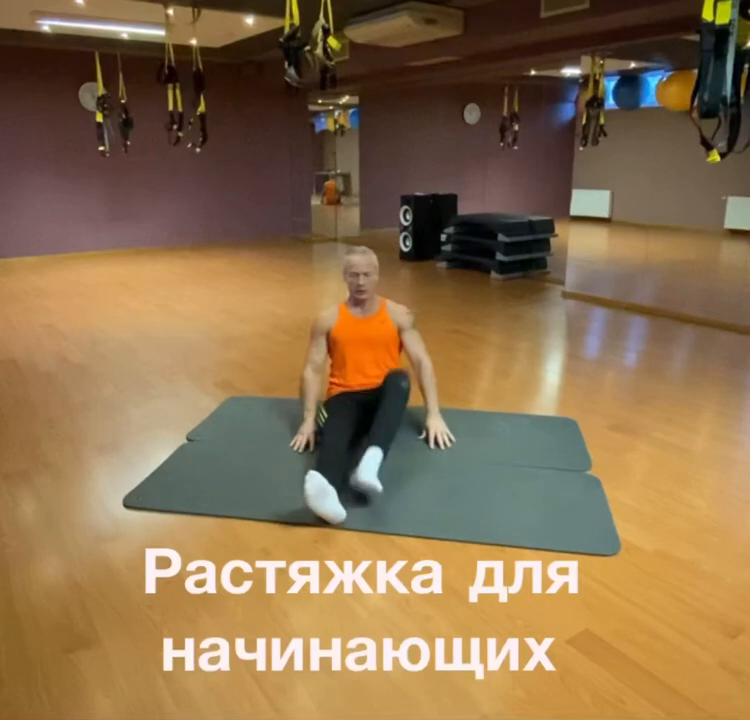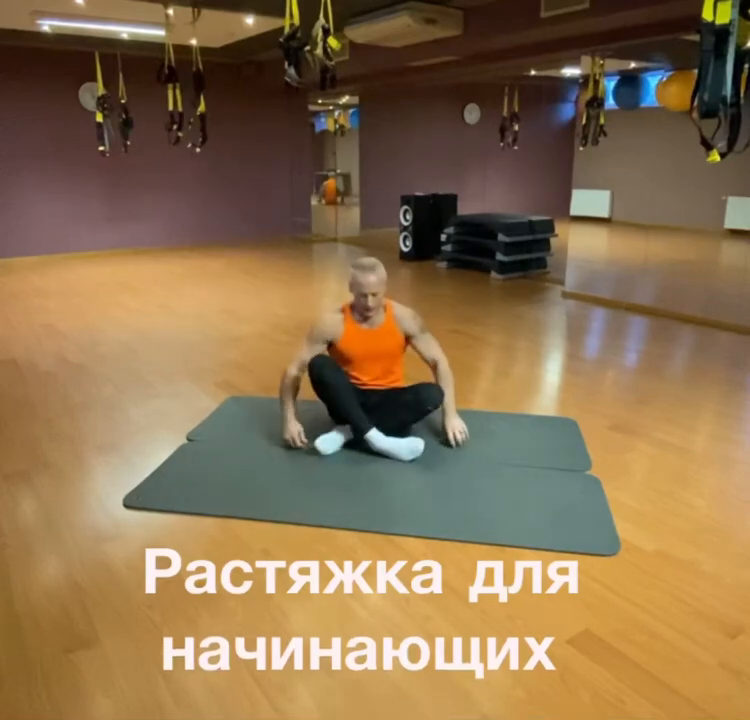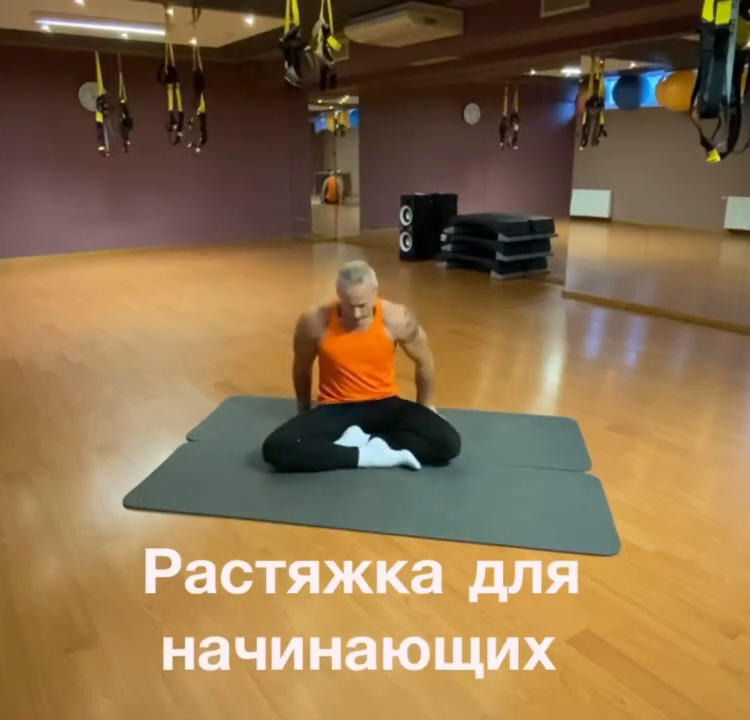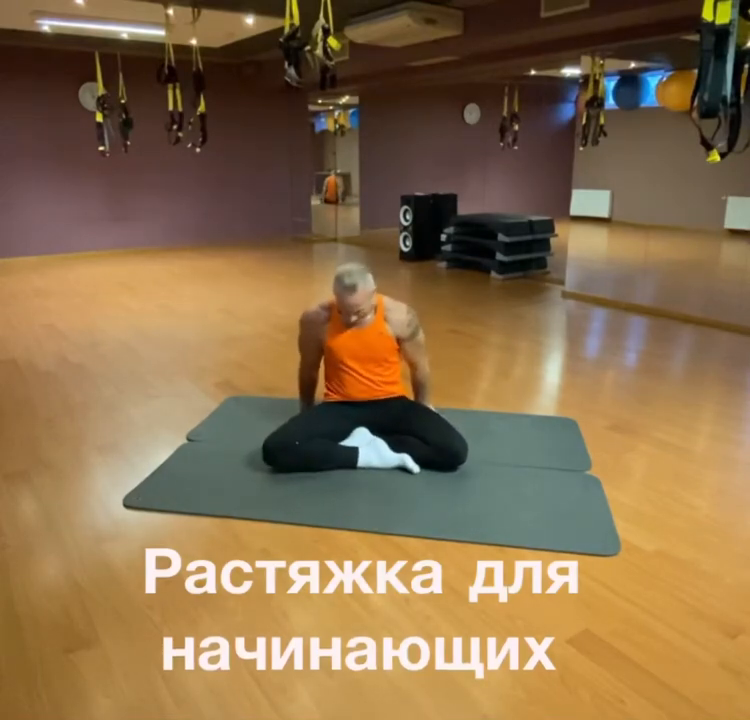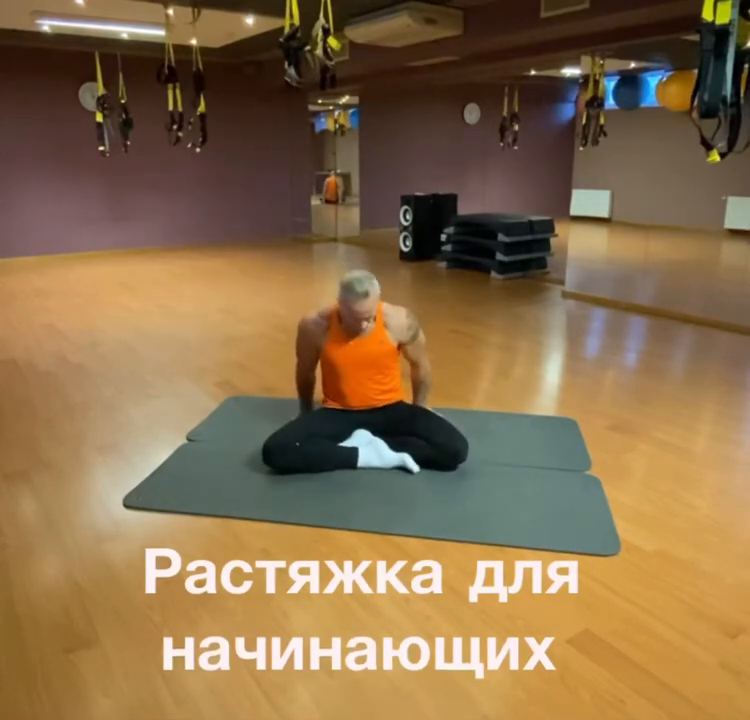
dt=1s
person 1, frame 1
left shoulder: (399, 315)
right shoulder: (328, 320)
left elbow: (422, 361)
right elbow: (312, 370)
left wrist: (434, 414)
right wrist: (308, 419)
left hip: (384, 392)
right hip: (345, 396)
left knee: (399, 378)
right knee: (334, 432)
left ankle: (370, 462)
right ankle: (325, 487)
person 1, frame 2
left shoulder: (404, 318)
right shoulder: (332, 324)
left elbow: (439, 362)
right elbow: (294, 370)
left wrist: (450, 414)
right wrist: (290, 419)
left hip: (389, 400)
right hip: (349, 400)
left knee: (431, 395)
right knee: (319, 365)
left ankle: (350, 432)
right ankle: (375, 439)
person 1, frame 3
left shoulder: (397, 319)
right shoulder: (314, 322)
left elbow: (424, 362)
right elbow: (302, 368)
left wrist: (425, 407)
right wrist: (304, 411)
left hip: (385, 405)
right hip: (336, 409)
left knee: (448, 443)
right knee: (275, 449)
left ankle: (361, 440)
right ankle: (367, 455)
person 1, frame 4
left shoulder: (399, 317)
right shoulder: (316, 320)
left elbow: (418, 365)
right elbow: (308, 369)
left wrist: (423, 407)
right wrist: (306, 413)
left hip: (391, 403)
right hip: (340, 406)
left knee: (455, 451)
right knee: (276, 450)
left ankle: (365, 442)
right ankle: (368, 455)
person 1, frame 5
left shoulder: (399, 321)
right shoulder: (314, 327)
left elbow: (420, 365)
right elbow: (305, 372)
left wrist: (420, 406)
right wrist: (306, 414)
left hip: (390, 409)
right hip: (338, 413)
left knee: (455, 449)
right knee: (275, 451)
left ankle: (363, 444)
right ankle: (370, 455)
